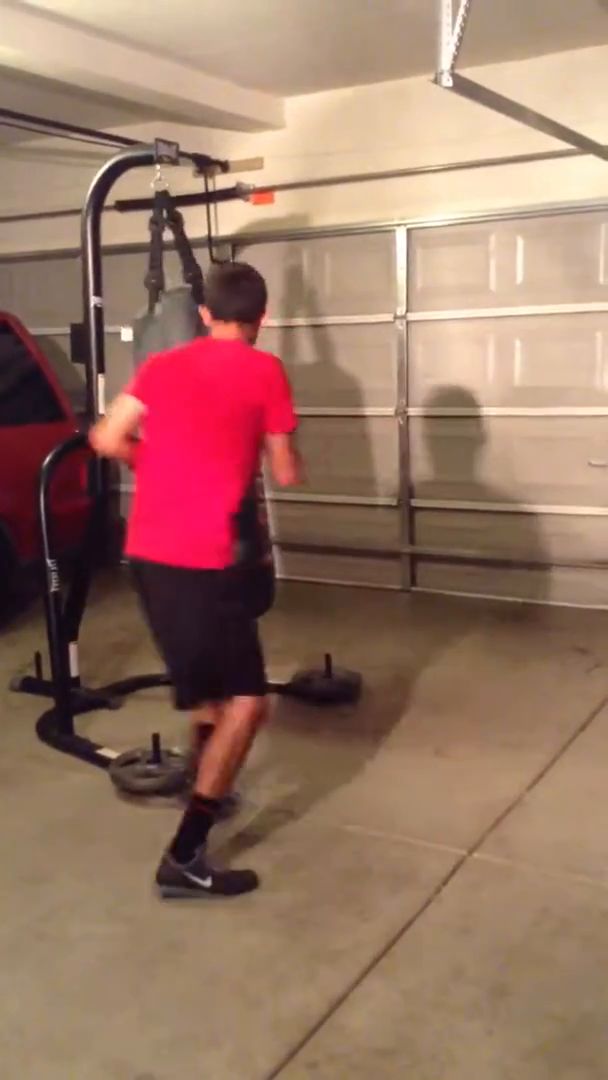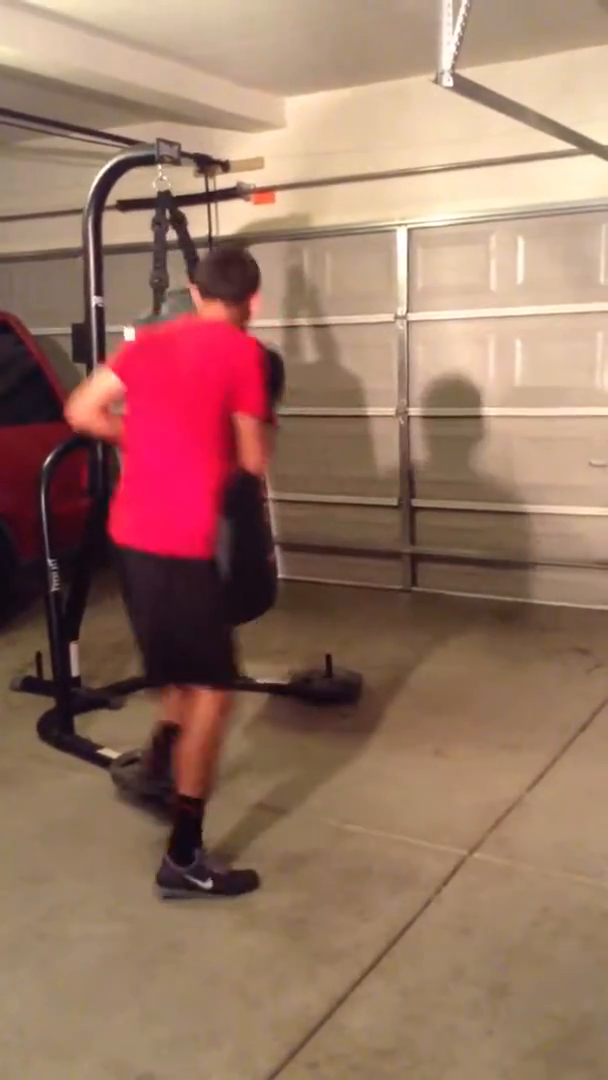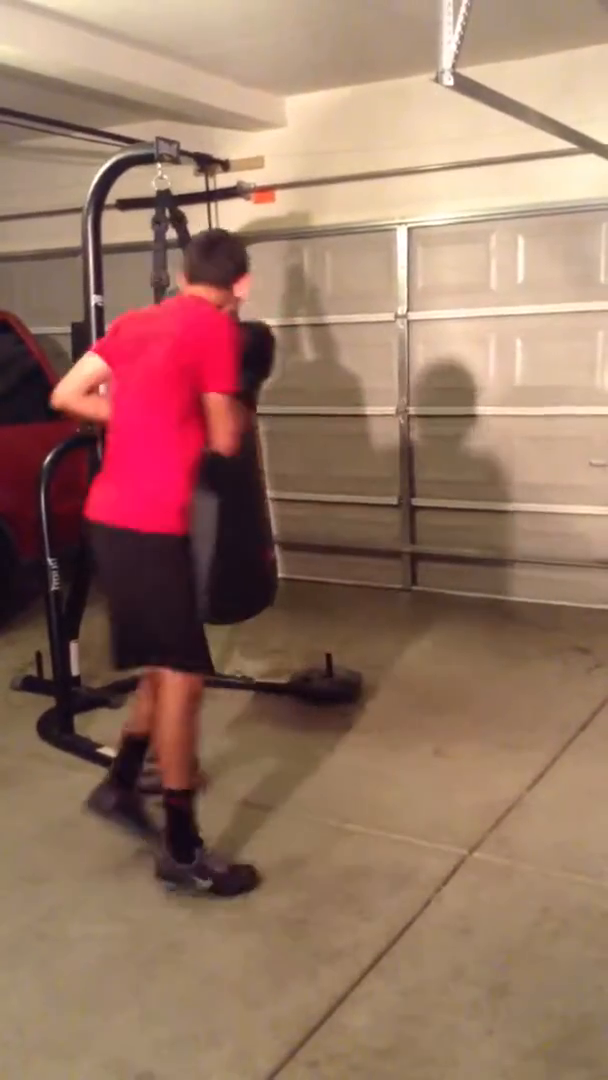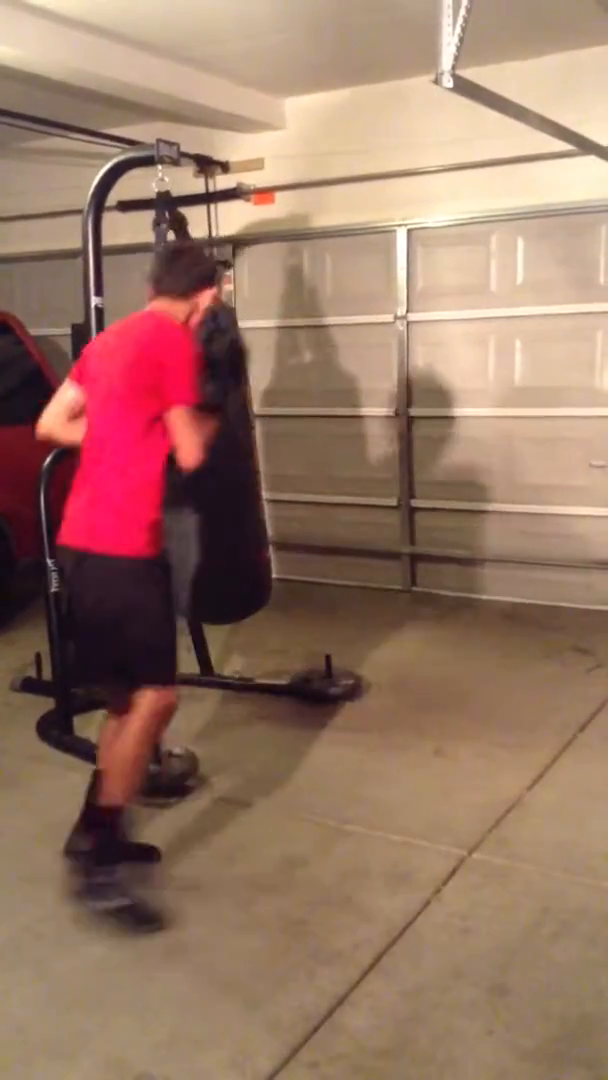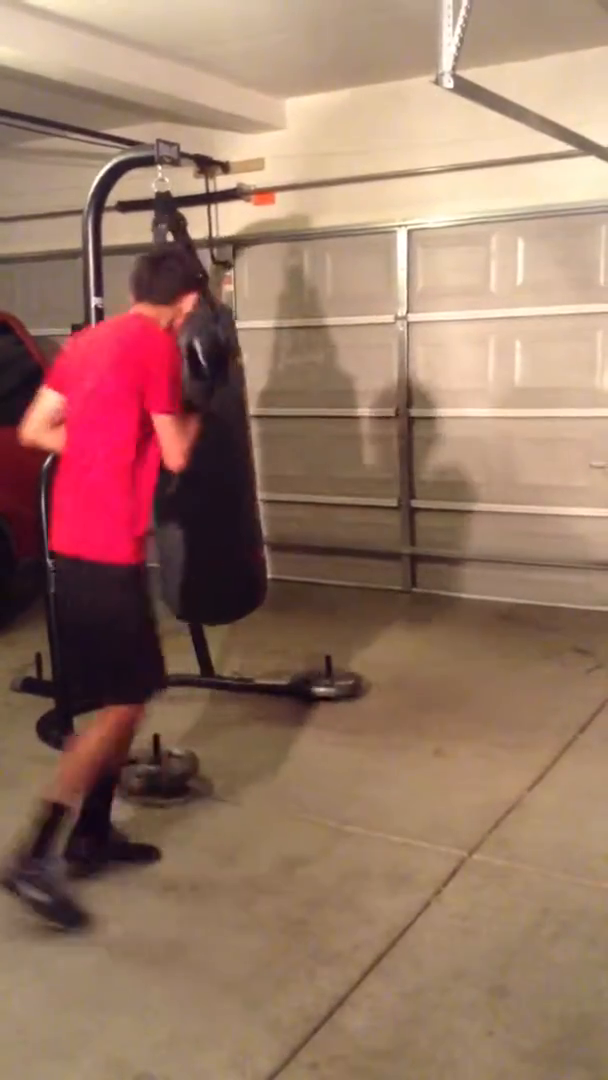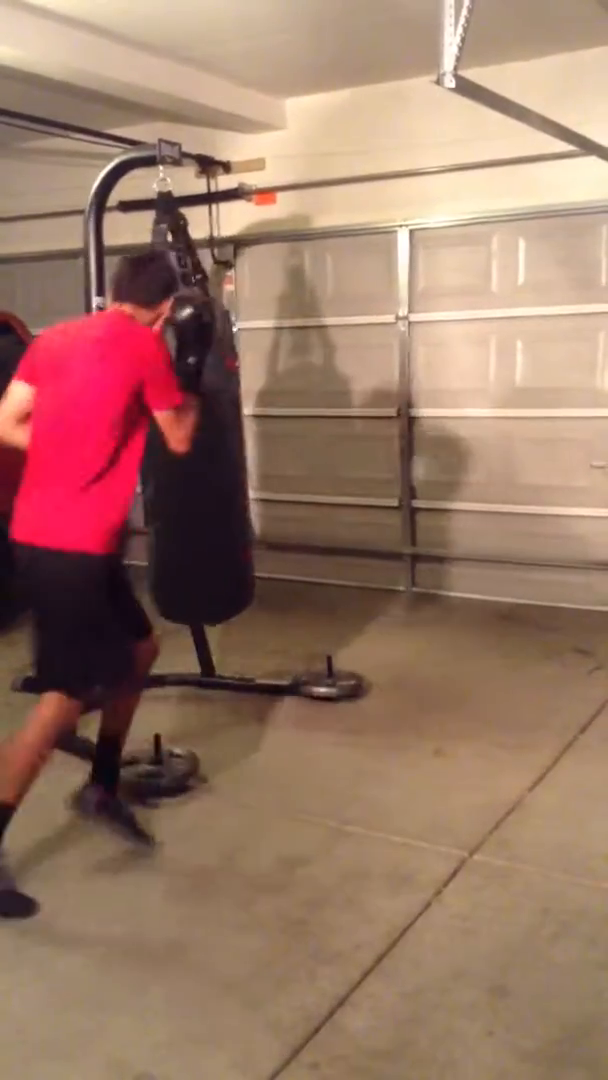
dt=0.1s
person 1, frame 1
left shoulder: (162, 363)
right shoulder: (265, 372)
left elbow: (107, 439)
right elbow: (287, 476)
left hip: (147, 548)
right hip: (200, 559)
left knee: (210, 675)
right knee: (245, 702)
left ankle: (205, 787)
right ankle: (183, 858)
person 1, frame 2
left shoulder: (148, 342)
right shoulder: (242, 352)
left elbow: (81, 412)
right elbow: (254, 462)
right wrist: (251, 422)
left hip: (130, 533)
right hip: (181, 545)
left knee: (186, 670)
right knee: (210, 693)
right ankle: (182, 857)
person 1, frame 3
left shoulder: (134, 323)
right shoulder: (215, 329)
left elbow: (66, 396)
right elbow: (225, 440)
right wrist: (240, 393)
left hip: (107, 515)
right hip: (151, 525)
left knee: (167, 663)
right knee: (182, 675)
left ankle: (119, 784)
right ankle: (183, 852)
person 1, frame 4
left shoulder: (108, 341)
right shoulder: (175, 343)
left elbow: (50, 425)
right elbow: (190, 454)
right wrist: (214, 403)
left hip: (83, 538)
right hip: (122, 545)
left knee: (133, 688)
right knee: (154, 694)
left ankle: (96, 831)
right ankle: (99, 860)
person 1, frame 5
left shoulder: (85, 343)
right shoulder: (157, 350)
right elbow: (176, 458)
right wrist: (192, 403)
left hip: (74, 541)
right hip: (104, 553)
left knee: (124, 688)
right knee: (125, 704)
left ankle: (93, 833)
person 1, frame 6
right shoulder: (147, 346)
right elbow: (181, 441)
right wrist: (193, 382)
right hip: (75, 545)
left knee: (139, 646)
right knee: (65, 695)
left ankle: (103, 784)
